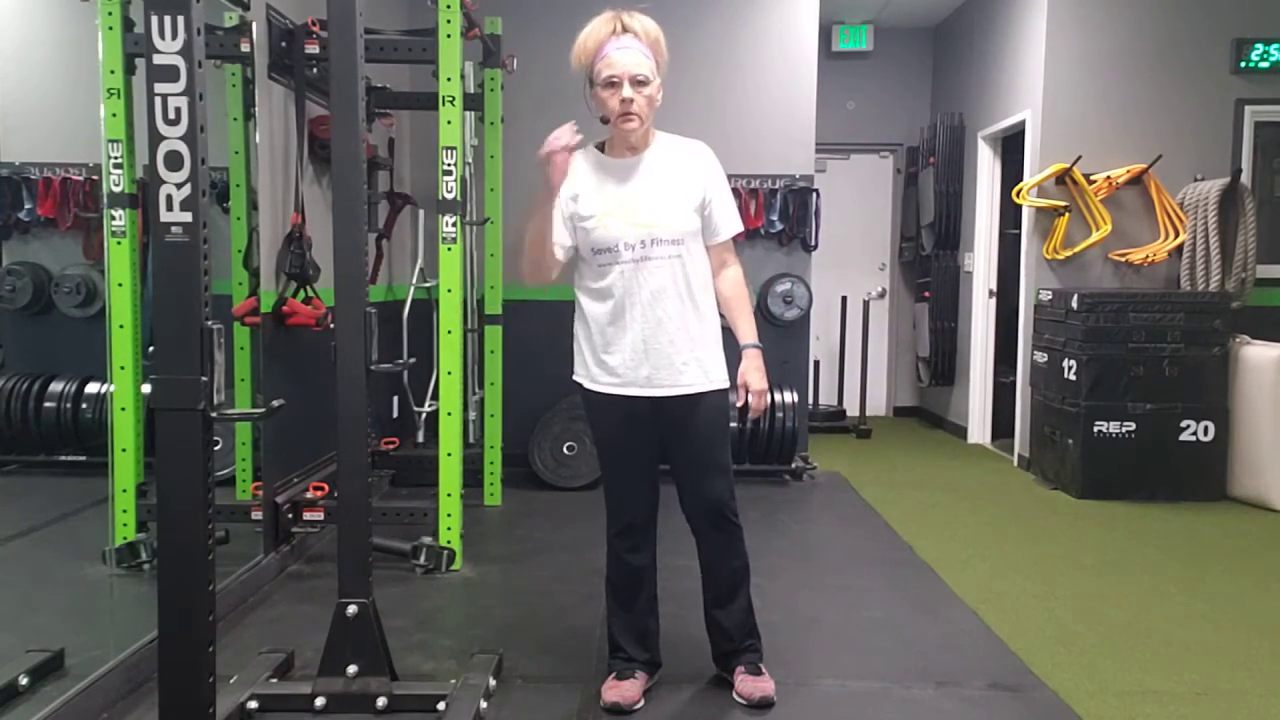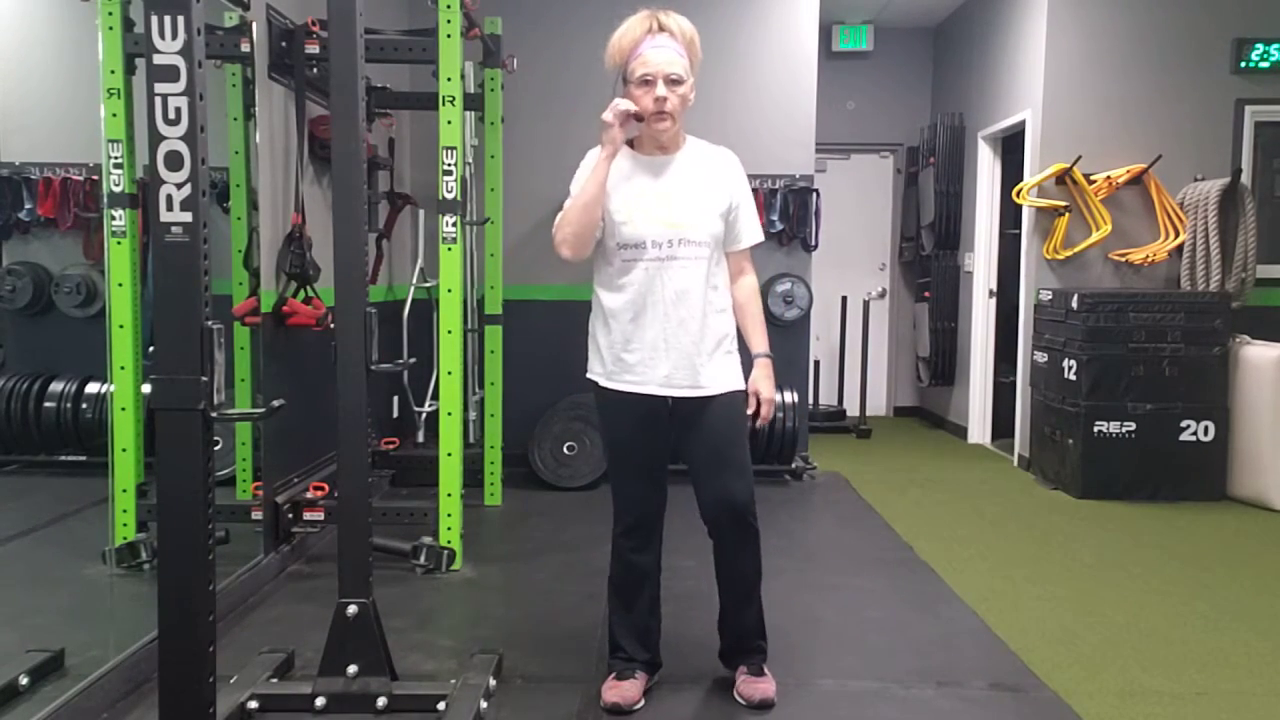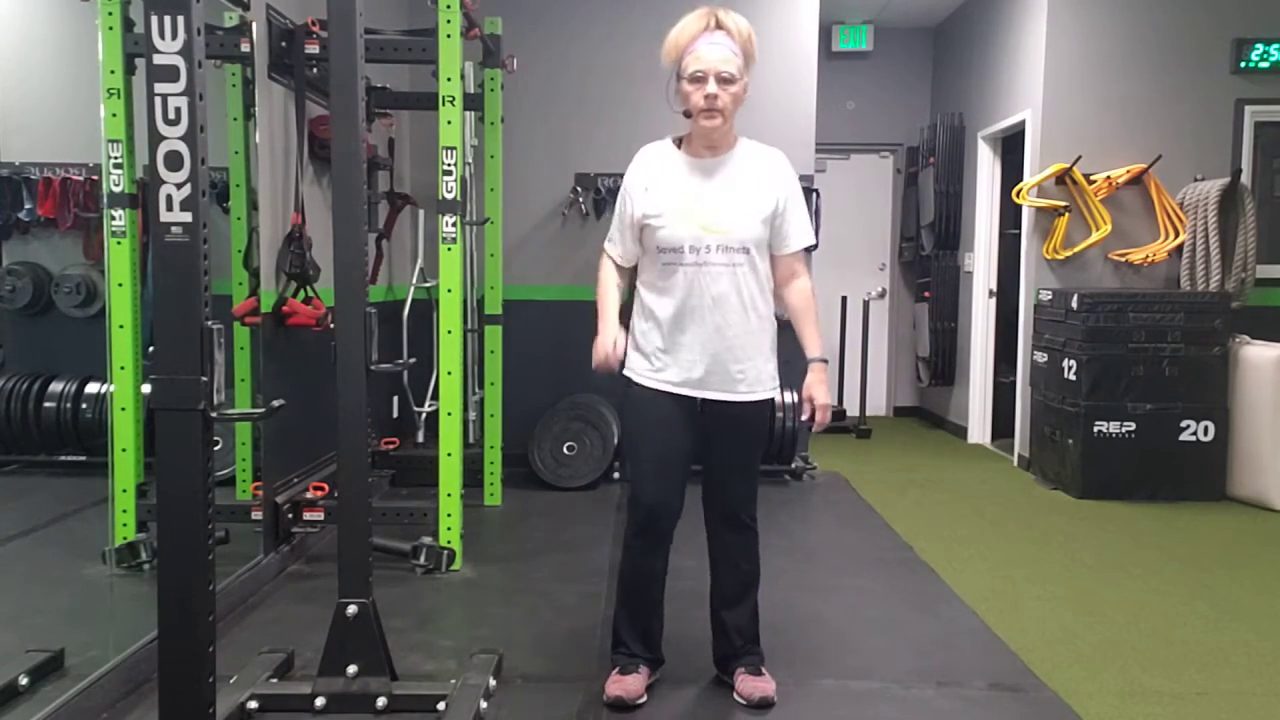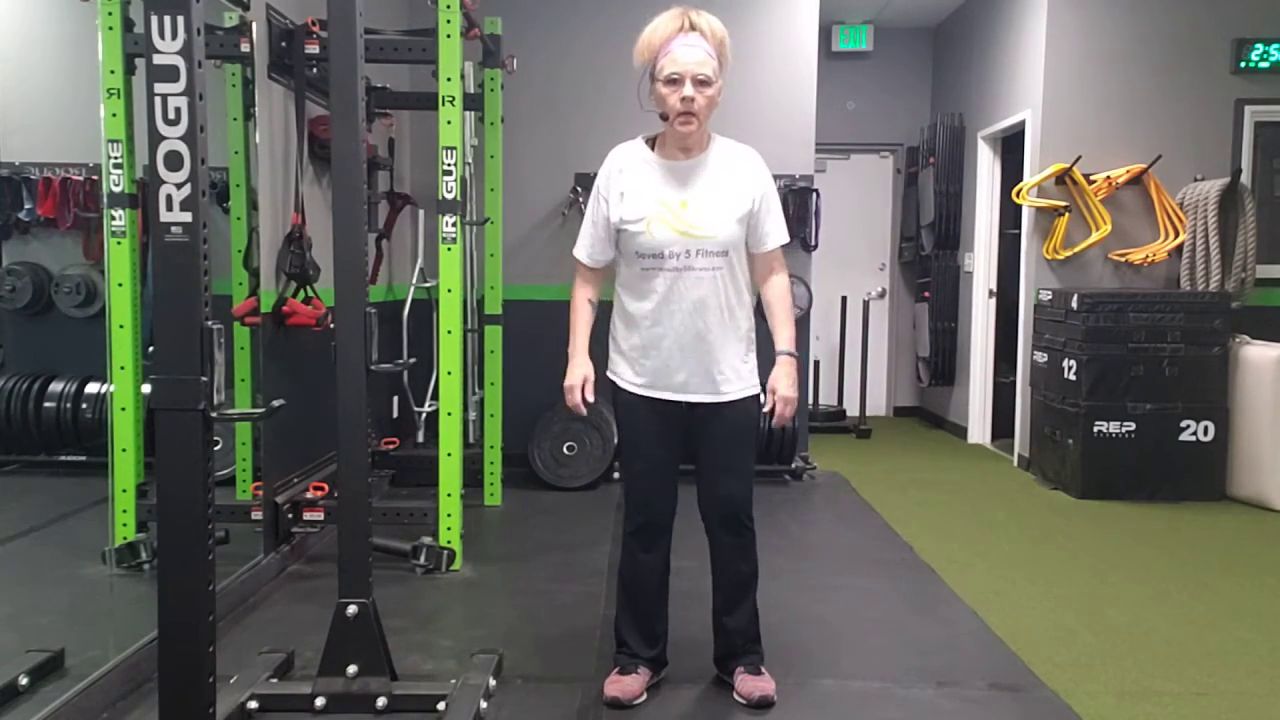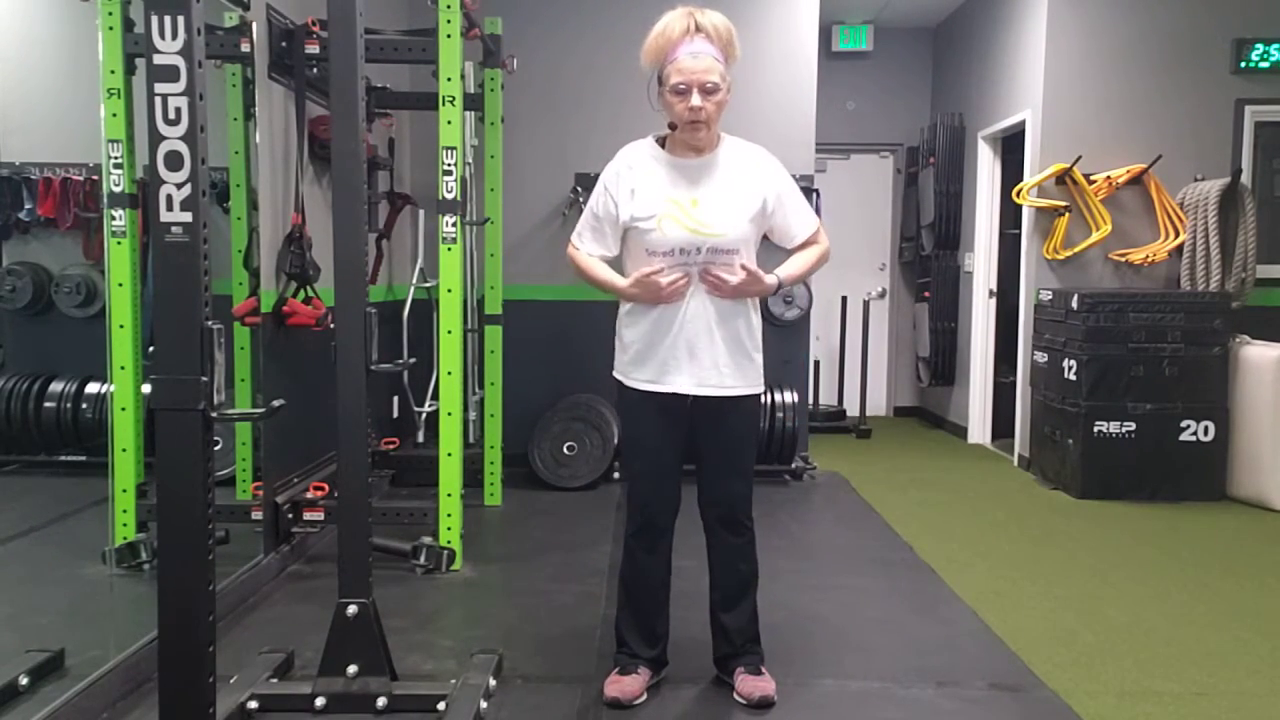
dt=0.5s
person 1, frame 1
left shoulder: (694, 162)
right shoulder: (576, 172)
left elbow: (724, 266)
right elbow: (539, 272)
left wrist: (751, 349)
right wrist: (551, 186)
left hip: (695, 377)
right hip: (613, 382)
left knee: (715, 515)
right knee: (629, 524)
left ankle: (741, 653)
right ankle: (632, 659)
person 1, frame 2
left shoulder: (720, 167)
right shoulder: (604, 163)
left elbow: (741, 275)
right elbow: (570, 246)
left wrist: (762, 359)
right wrist: (609, 149)
left hip: (714, 376)
right hip: (628, 379)
left knee: (734, 512)
right knee: (635, 524)
left ankle: (746, 654)
right ankle: (631, 658)
person 1, frame 3
left shoulder: (770, 169)
right shoulder: (648, 166)
left elbow: (793, 277)
right elbow: (615, 261)
left wrist: (817, 362)
right wrist: (608, 325)
left hip: (743, 383)
right hip: (658, 379)
left knee: (734, 521)
right knee: (650, 517)
left ankle: (741, 655)
right ankle: (635, 655)
person 1, frame 4
left shoulder: (746, 168)
right shoulder: (622, 167)
left elbow: (771, 273)
right elbow: (589, 273)
left wrist: (785, 357)
right wrist: (577, 356)
left hip: (728, 383)
right hip: (644, 383)
left knee: (731, 519)
right knee: (646, 523)
left ankle: (741, 655)
right ankle: (638, 655)
person 1, frame 5
left shoulder: (757, 167)
right shoulder: (630, 167)
left elbow: (816, 244)
right elbow: (579, 249)
left wrist: (767, 282)
right wrist: (626, 287)
left hip: (731, 379)
right hip: (649, 378)
left knee: (731, 518)
right knee: (648, 520)
left ankle: (741, 655)
right ankle: (638, 655)
